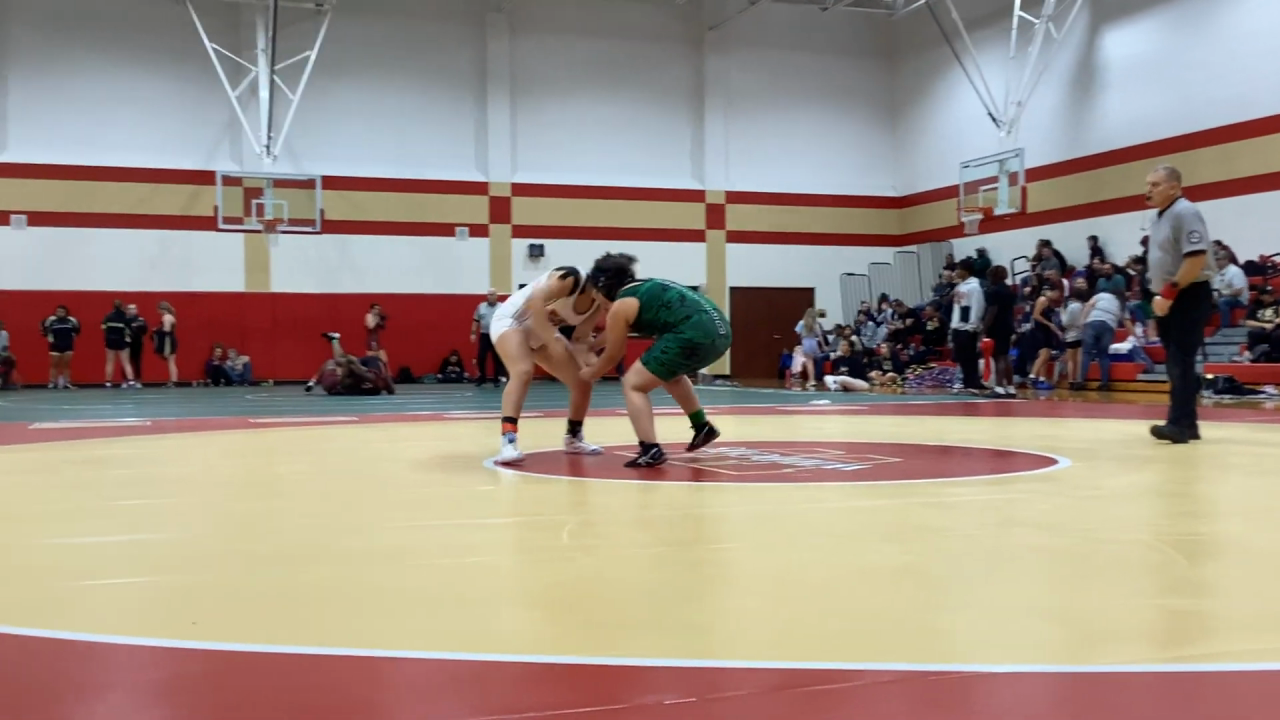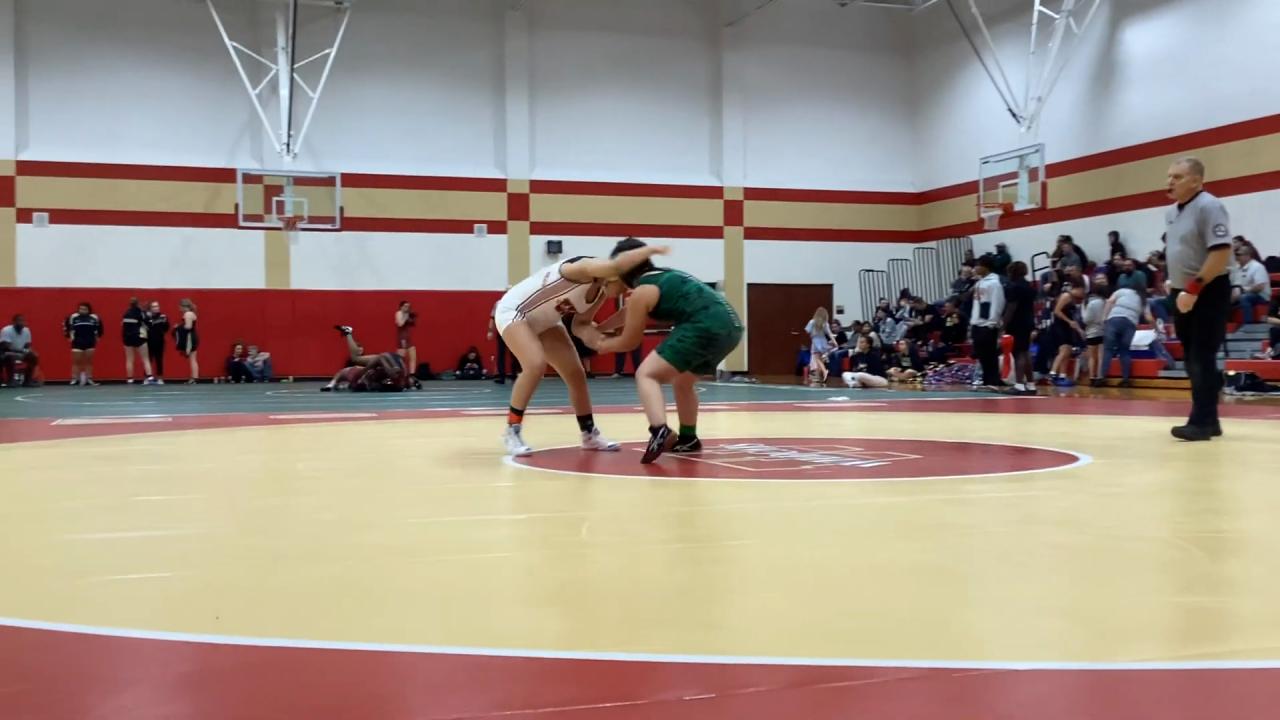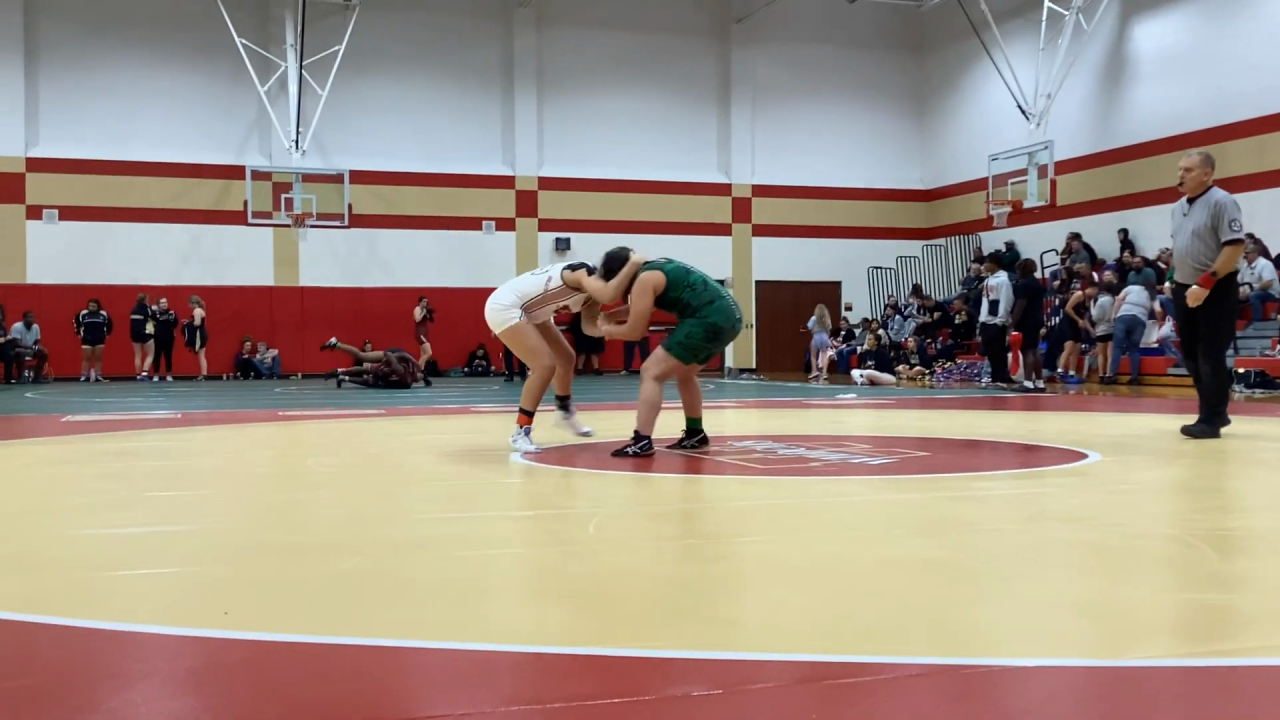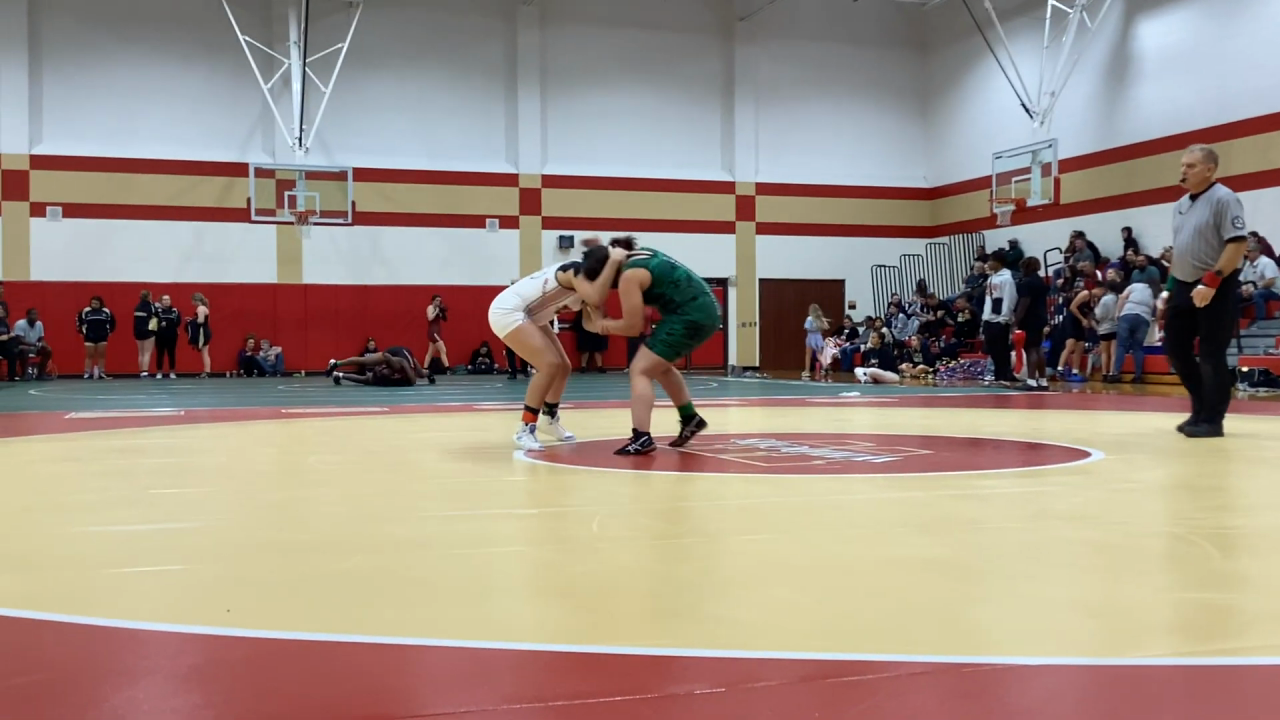
dt=0.2s
person 1, frame 1
left shoulder: (1184, 213)
right shoulder: (1159, 218)
left elbow: (1196, 258)
left wrist: (1168, 292)
right wrist: (1162, 294)
left hip: (1189, 297)
right hip: (1167, 299)
left knee: (1180, 360)
right knee: (1175, 362)
left ankle: (1178, 423)
right ankle: (1187, 423)
person 1, frame 2
left shoulder: (1208, 207)
right shoulder: (1173, 212)
left elbow: (1221, 252)
left wrist: (1194, 288)
right wrist: (1177, 287)
left hip: (1208, 293)
right hip: (1183, 294)
left knee: (1202, 358)
right knee: (1192, 359)
left ankle: (1200, 423)
right ankle: (1209, 419)
person 1, frame 3
left shoulder: (1221, 202)
right shoulder: (1178, 207)
left elbow: (1235, 247)
left wrist: (1206, 282)
right wrist: (1174, 283)
left hip: (1215, 290)
right hip: (1186, 290)
left knee: (1211, 357)
right knee: (1192, 356)
left ankle: (1210, 420)
right ankle: (1215, 412)
person 1, frame 4
left shoulder: (1224, 199)
right shoulder: (1181, 205)
left elbow: (1237, 245)
left wrist: (1211, 282)
right wrist: (1173, 284)
left hip: (1215, 289)
right hip: (1183, 286)
left knee: (1211, 356)
right knee: (1176, 350)
left ankle: (1211, 419)
right ankle: (1201, 407)
person 2, frame 1
left shoulder: (621, 305)
right shoulder: (647, 286)
left elbow: (612, 355)
left wrist: (589, 373)
left hip: (694, 334)
right hip: (719, 331)
left knee: (633, 385)
right knee: (669, 374)
left ankle: (651, 450)
right ankle: (701, 426)
person 2, frame 2
left shoulder: (642, 292)
right shoulder: (664, 277)
left elbow: (629, 342)
right elbow: (632, 314)
left wrist: (600, 344)
right wrist: (603, 329)
left hip: (707, 327)
right hip: (729, 326)
left knee: (646, 374)
right knee: (682, 382)
left ankle: (660, 432)
right ankle: (687, 438)
person 2, frame 3
left shoulder: (643, 280)
right shoulder: (658, 266)
left elbow: (635, 330)
right elbow: (640, 310)
left wrist: (606, 328)
right wrist: (608, 316)
left hip: (709, 319)
right hip: (728, 316)
left knee: (652, 373)
right knee: (682, 373)
left ankle: (643, 441)
right ankle: (695, 434)
person 2, frame 4
left shoulder: (629, 276)
right shoulder: (642, 253)
left elbow: (632, 326)
left wrist: (602, 324)
left hip: (691, 317)
right hip: (707, 311)
left knee: (641, 370)
right knee: (659, 366)
left ankle: (642, 438)
right ankle: (690, 419)
person 3, frame 1
left shoulder: (599, 304)
right shoulder: (572, 279)
left elbow: (580, 340)
right elbow: (534, 299)
left wrist: (592, 362)
right wrist: (550, 341)
left hip: (542, 332)
right hip: (509, 321)
left knee: (583, 382)
right knee: (522, 372)
left ankle: (573, 439)
right ankle: (508, 442)
person 3, frame 2
left shoulder: (601, 292)
right shoulder: (587, 269)
left elbow: (581, 325)
right elbow: (614, 266)
right wrist: (650, 250)
left hip: (544, 321)
right hip: (513, 311)
left knee: (575, 373)
right knee: (536, 365)
left ankle: (589, 434)
right ankle: (512, 432)
person 3, frame 3
left shoulder: (594, 291)
right shoulder: (585, 274)
left elbow: (591, 326)
right elbow: (609, 296)
right wrist: (633, 264)
left hip: (528, 313)
right hip: (504, 307)
left knee: (566, 357)
right knee: (546, 366)
left ankle: (565, 413)
right ankle: (521, 433)
person 3, frame 4
left shoulder: (588, 282)
right shoulder: (577, 272)
right elbow: (596, 299)
right wrist: (614, 259)
left hip: (526, 316)
right hip: (507, 311)
left knee: (563, 367)
right knee: (551, 364)
left ankle: (550, 420)
right ankle: (525, 430)
